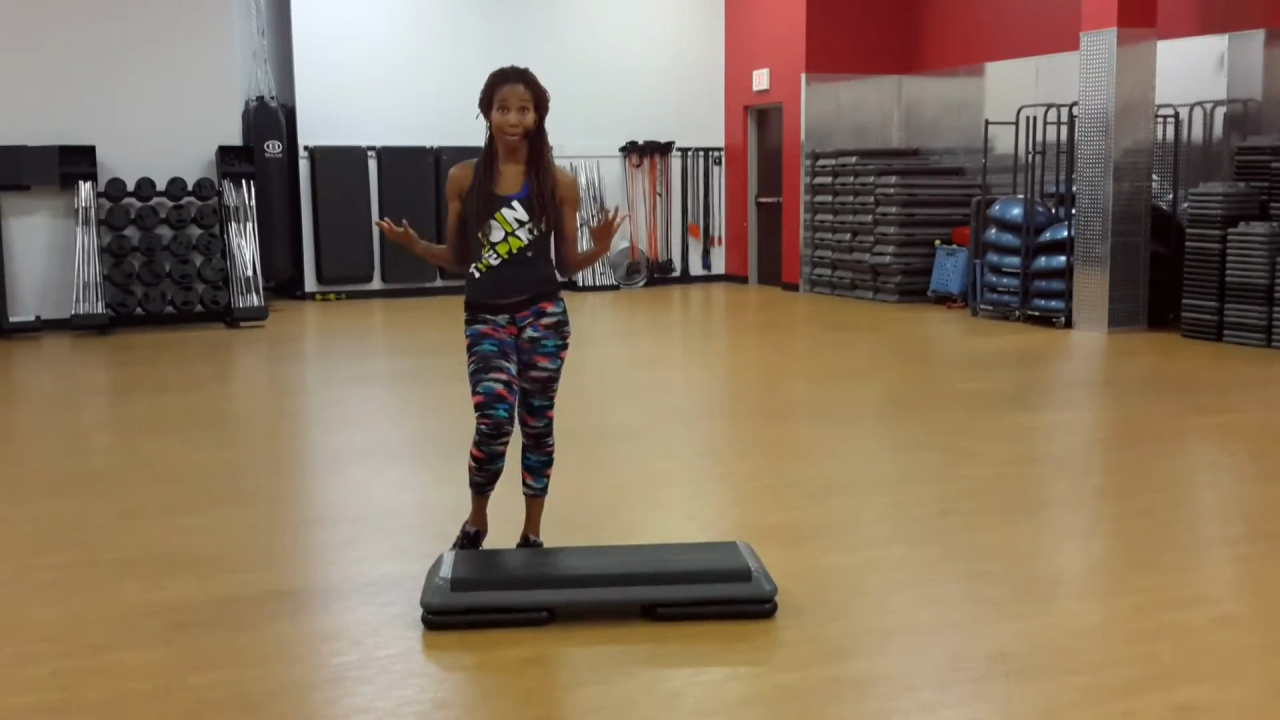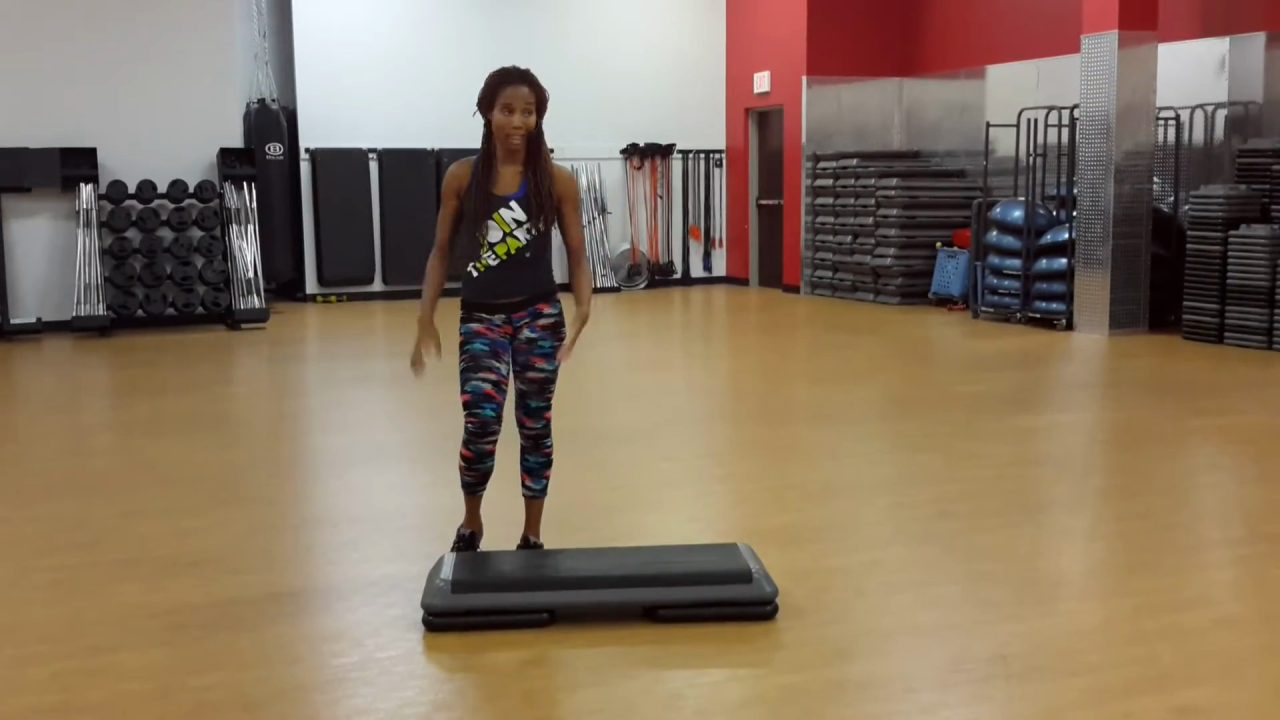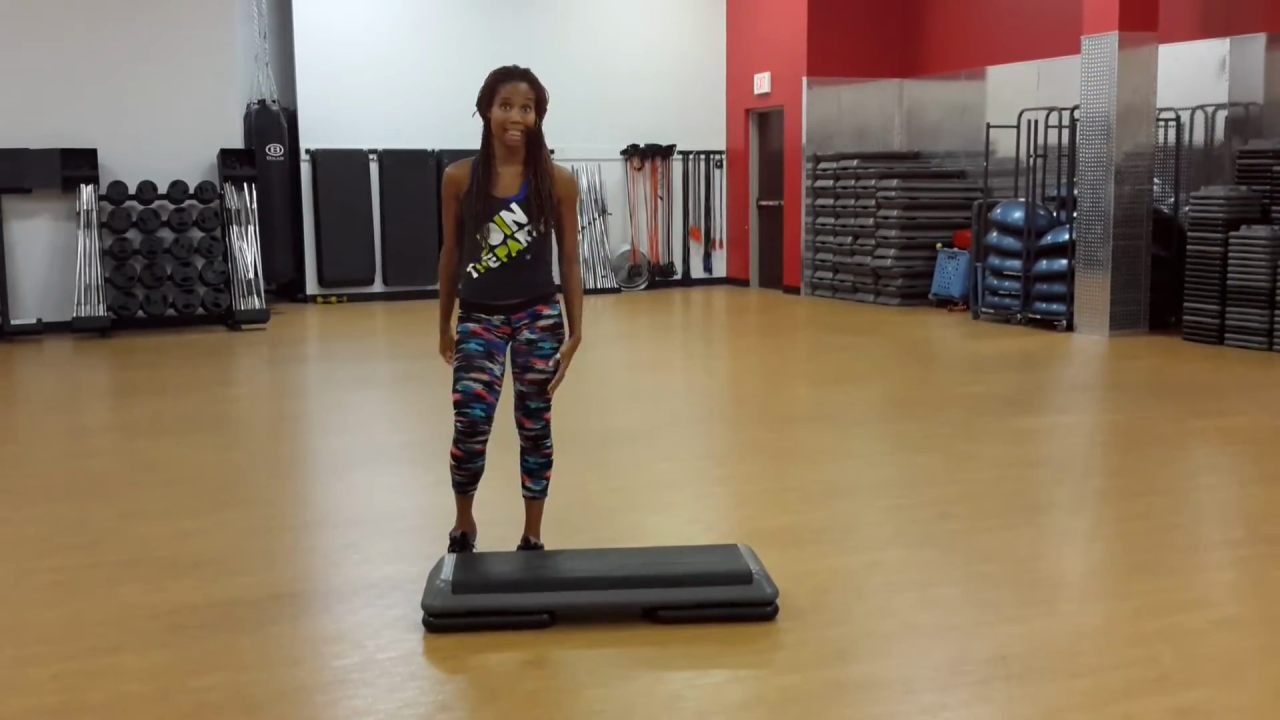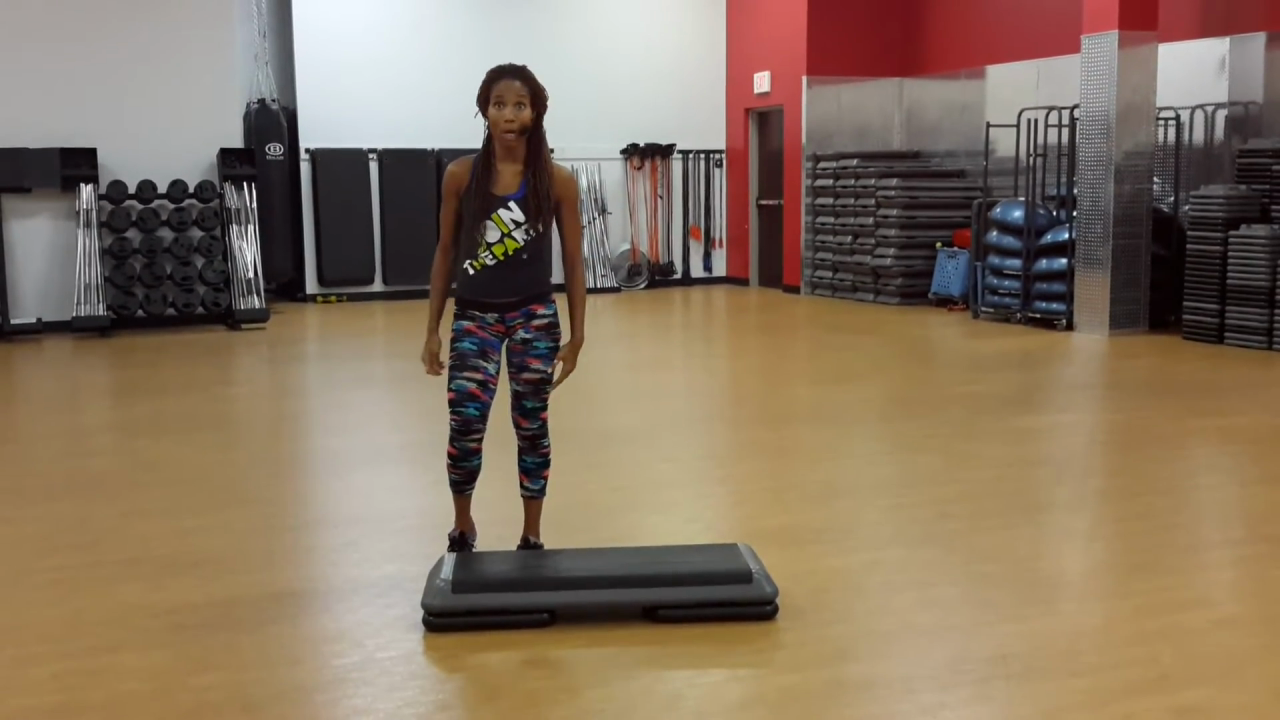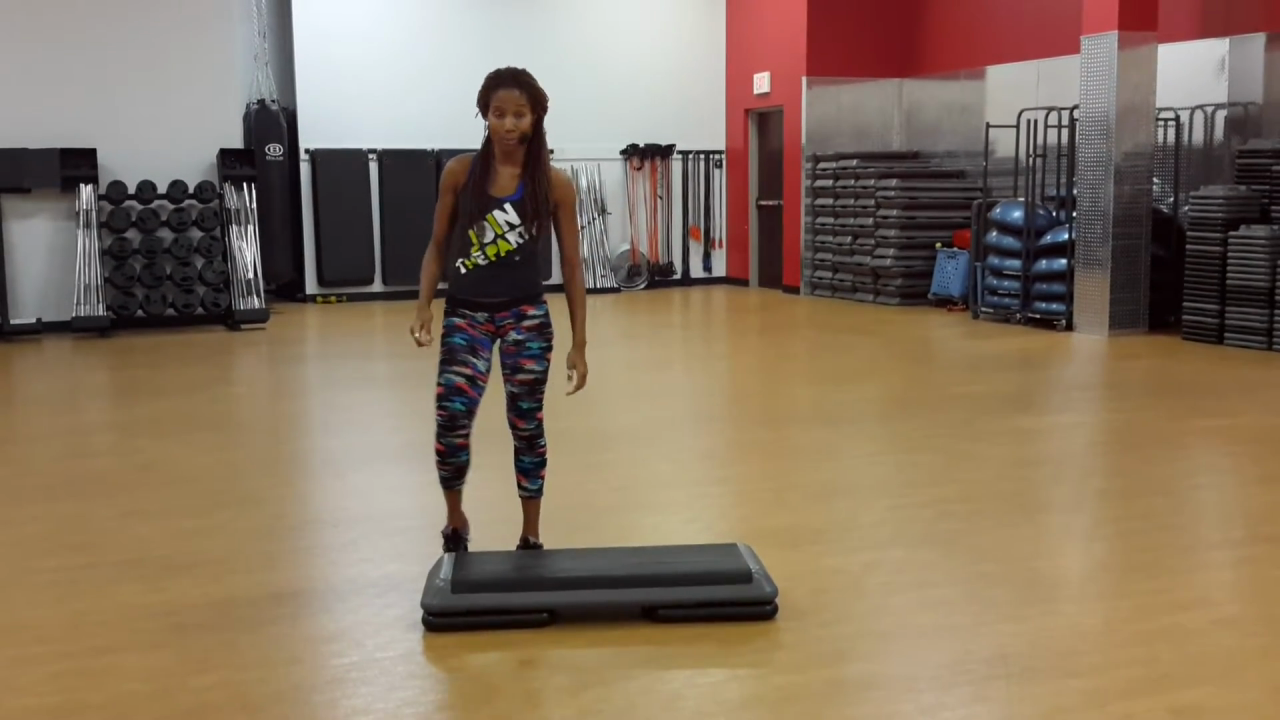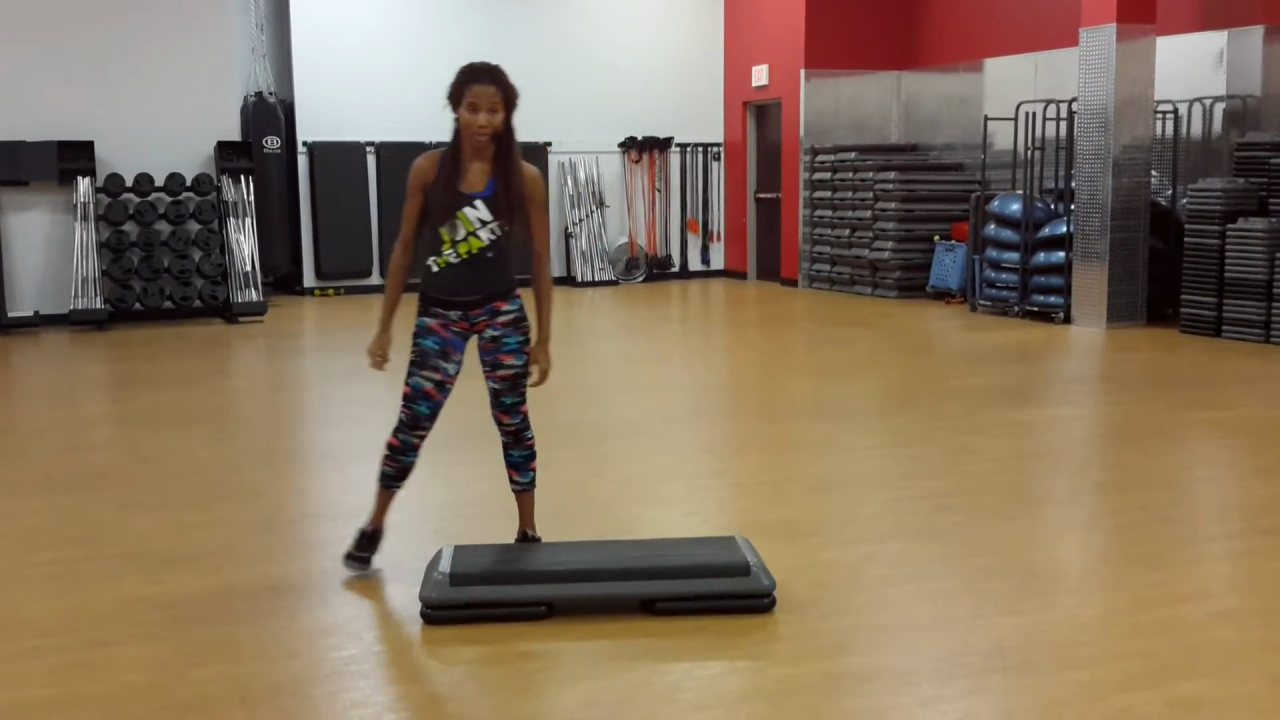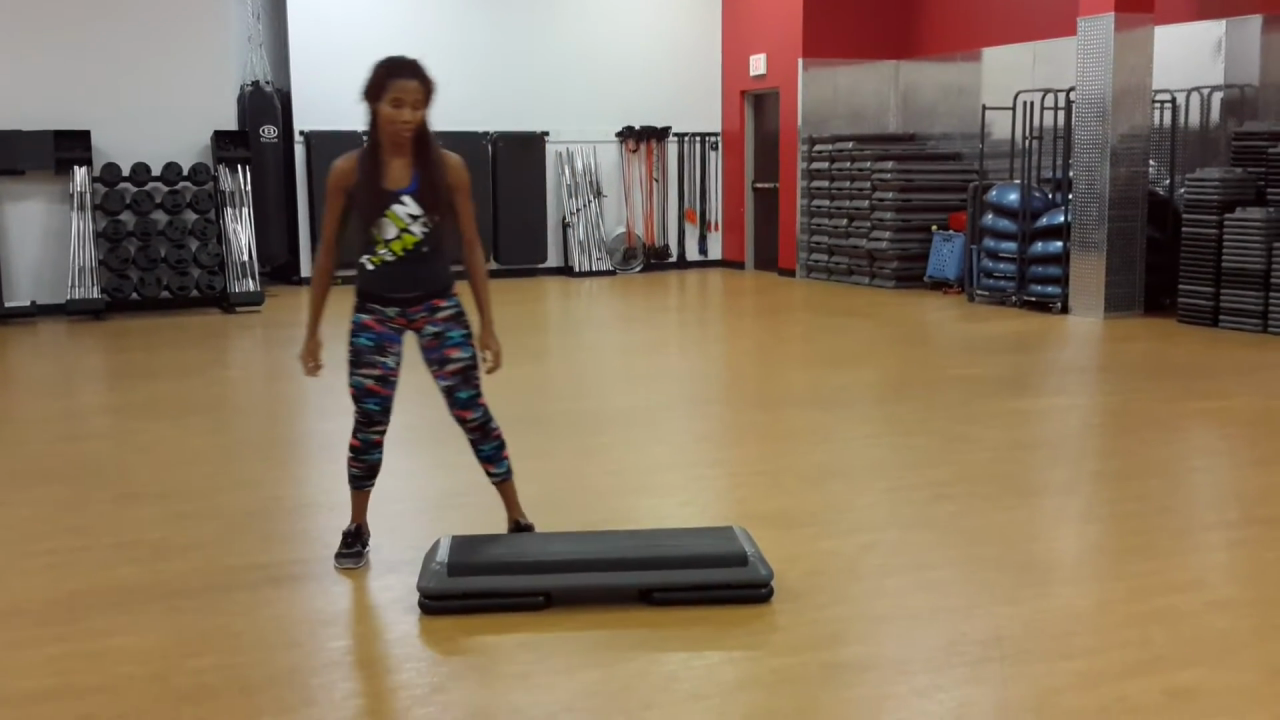
dt=0.3s
person 1, frame 1
left shoulder: (559, 182)
right shoulder: (463, 178)
left elbow: (566, 262)
right elbow: (455, 257)
left wrist: (597, 250)
right wrist: (414, 244)
left hip: (544, 315)
right hip: (486, 317)
left knee: (537, 424)
right knee: (494, 422)
left ankle: (532, 534)
right ankle: (476, 521)
person 1, frame 2
left shoulder: (557, 180)
right shoulder: (461, 176)
left elbow: (577, 254)
right elbow: (441, 250)
left wrist: (582, 311)
right wrist: (426, 317)
left hip: (539, 315)
right hip: (481, 317)
left knee: (535, 425)
right knee: (482, 423)
left ankle: (532, 536)
right ankle: (470, 525)
person 1, frame 3
left shoulder: (557, 180)
right shoulder: (460, 177)
left elbow: (569, 260)
right elbow: (451, 254)
left wrist: (574, 334)
right wrist: (444, 326)
left hip: (538, 316)
right hip: (479, 317)
left knee: (534, 427)
right knee: (471, 424)
left ankle: (532, 538)
right ankle: (463, 527)
person 1, frame 4
left shoulder: (557, 180)
right shoulder: (460, 174)
left elbow: (573, 260)
right elbow: (445, 252)
left wrist: (577, 335)
right wrist: (432, 329)
left hip: (534, 315)
right hip: (474, 316)
left knee: (532, 426)
right knee: (465, 423)
left ankle: (531, 537)
right ankle: (462, 528)
person 1, frame 5
left shoulder: (555, 184)
right shoulder: (459, 172)
left elbow: (571, 265)
right elbow: (438, 246)
left wrist: (579, 344)
right wrist: (424, 307)
left hip: (526, 316)
right hip: (465, 313)
left knee: (526, 427)
right knee: (453, 420)
left ankle: (530, 537)
right ankle: (456, 522)
person 1, frame 6
left shoulder: (525, 178)
right shoulder: (428, 169)
left elbow: (539, 261)
right elbow: (405, 247)
left wrist: (543, 338)
right wrist: (385, 325)
left hip: (502, 312)
right hip: (439, 313)
left knee: (513, 421)
right knee: (414, 421)
left ankle: (528, 531)
right ankle: (375, 525)
person 1, frame 7
left shoulder: (447, 167)
right shoulder: (348, 171)
left elbow: (471, 248)
right elbow: (327, 250)
left wrist: (487, 326)
right wrist: (313, 329)
left hip: (438, 305)
right hip: (374, 311)
left knee: (473, 414)
right knee: (369, 421)
left ankle: (517, 519)
right ankle: (356, 527)
